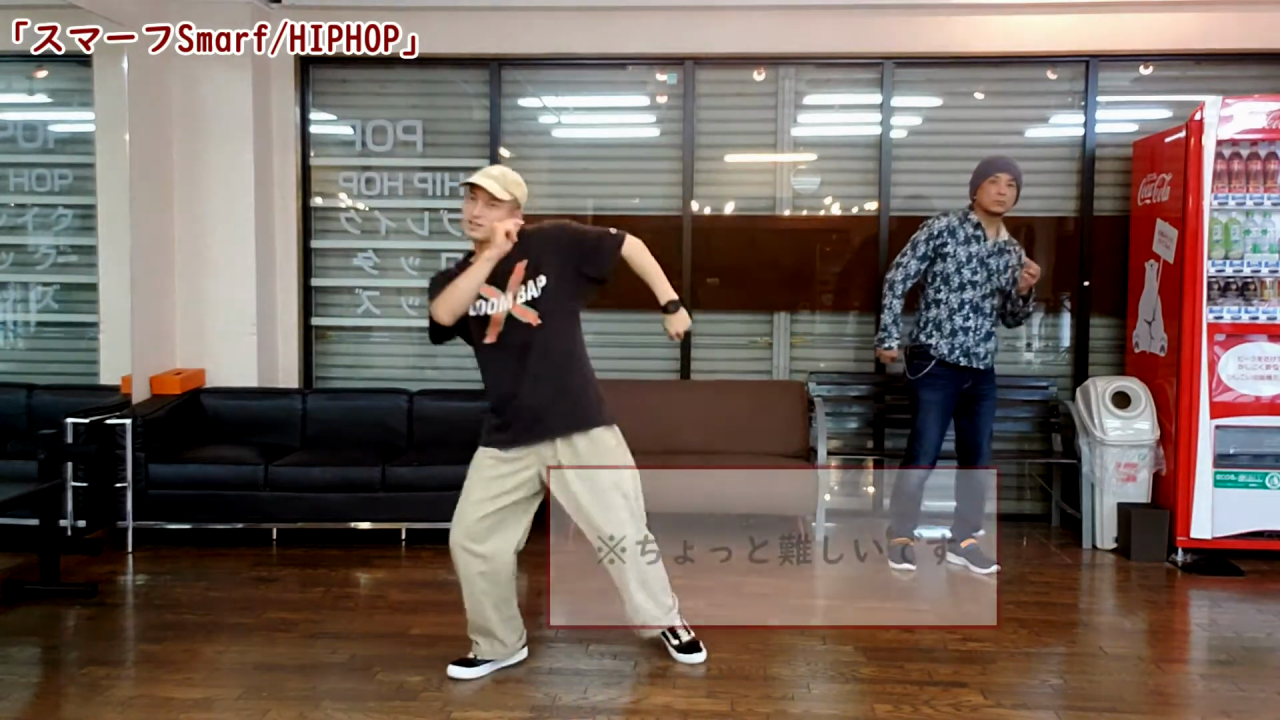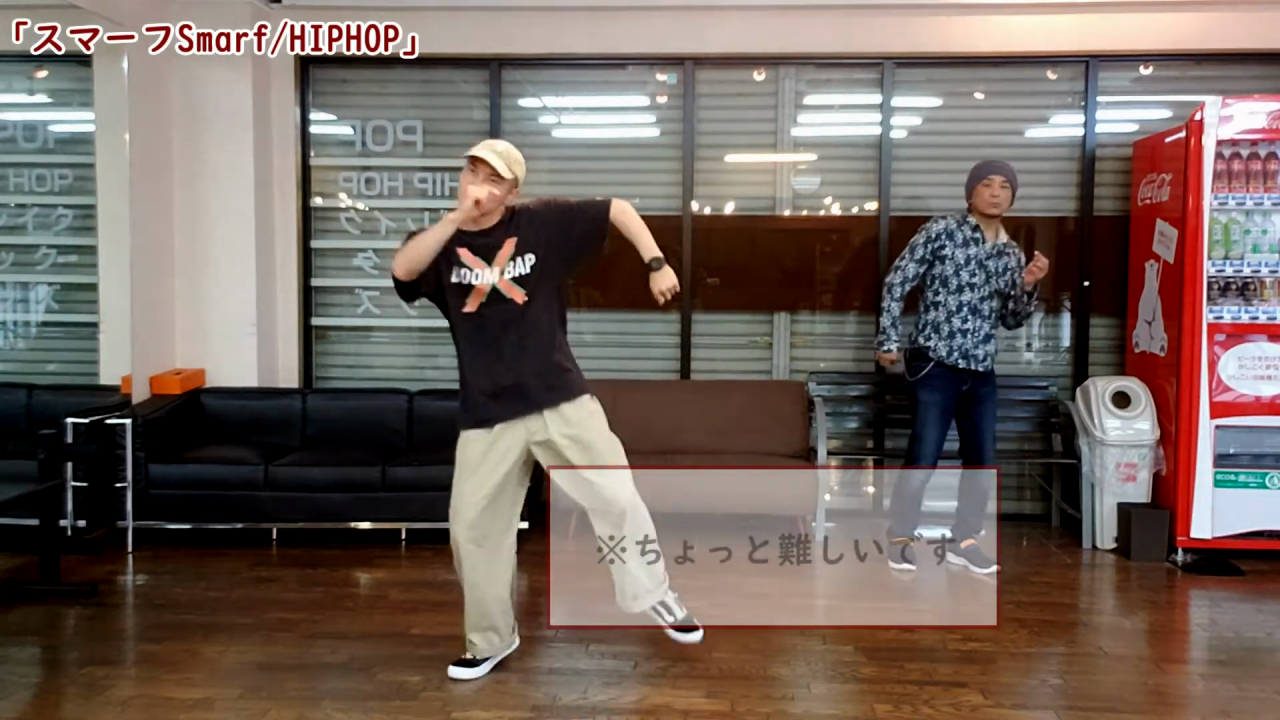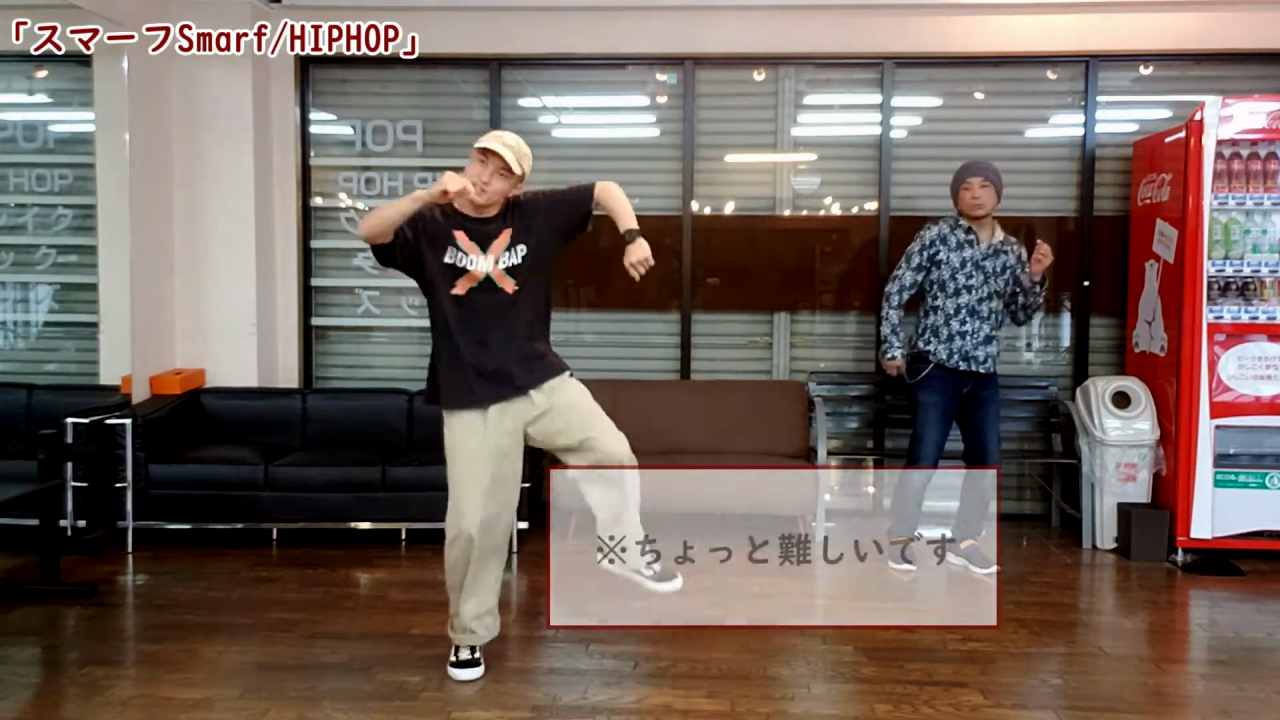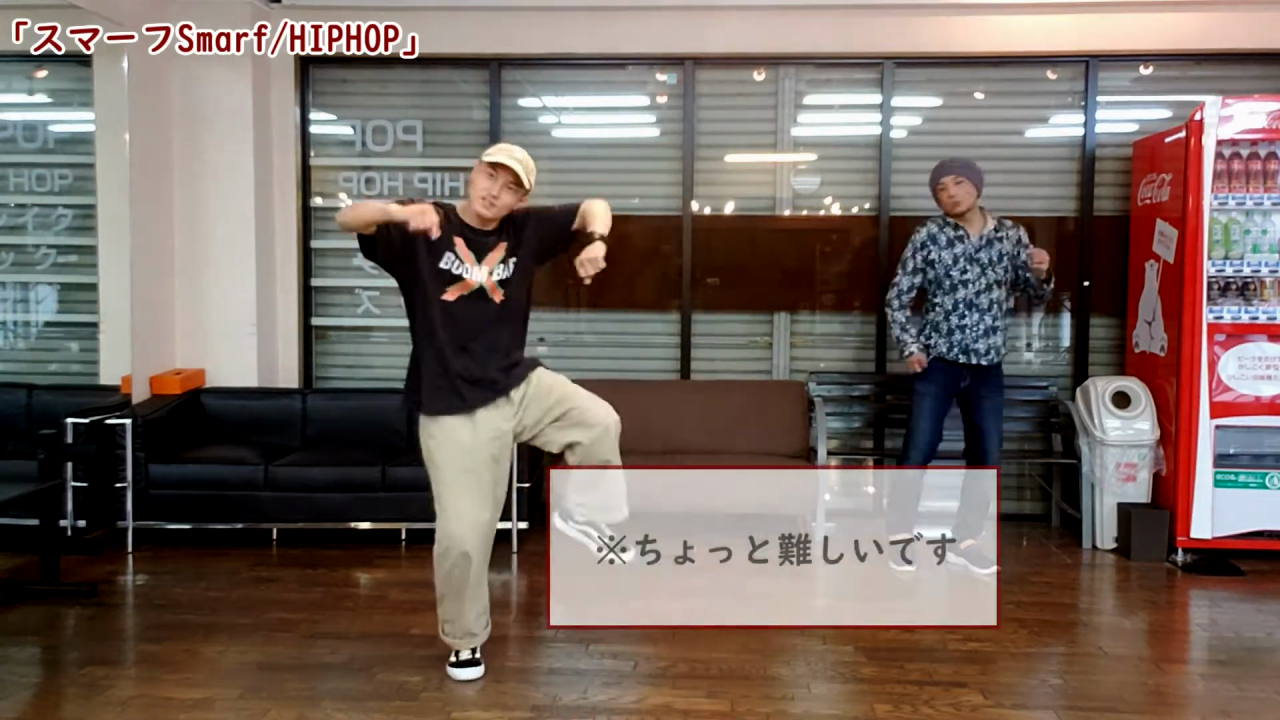
dt=0.1s
person 1, frame 1
left shoulder: (553, 244)
right shoulder: (457, 274)
left elbow: (627, 244)
right elbow: (442, 315)
left wrist: (670, 303)
right wrist: (489, 256)
left hip: (579, 425)
right hip: (507, 436)
left knee: (619, 532)
right knee: (472, 539)
left ankle: (663, 622)
right ankle: (497, 645)
person 1, frame 2
left shoulder: (541, 221)
right shoulder: (438, 243)
left elbow: (616, 210)
right elbow: (401, 269)
left wrist: (655, 263)
right wrist: (457, 217)
left hip: (558, 398)
right hip: (487, 413)
left knee: (615, 499)
right knee: (473, 530)
left ankle: (654, 595)
right ankle: (490, 640)
person 1, frame 3
left shoulder: (540, 215)
right shoulder: (430, 226)
left elbow: (604, 190)
right elbow: (371, 230)
left wrist: (632, 235)
right wrist: (433, 193)
left hip: (541, 381)
right hip: (472, 397)
left knee: (610, 456)
right knee: (473, 523)
right ankle: (471, 636)
person 1, frame 4
left shoulder: (524, 229)
right shoulder: (423, 226)
left elbow: (593, 209)
right elbow: (349, 218)
left wrist: (595, 241)
right wrist: (401, 212)
left hip: (516, 383)
right hip: (449, 401)
left knee: (599, 422)
right knee: (462, 533)
left ankle: (581, 513)
right ankle: (464, 639)
person 2, frame 1
left shoulder: (1013, 252)
right shoulder: (943, 227)
left elbow: (1010, 318)
right elbow: (897, 279)
left wrist: (1025, 290)
right wrist: (888, 337)
left hip: (980, 369)
right hip: (935, 364)
left knee: (978, 459)
right knee: (922, 456)
left ankle: (963, 538)
right ankle: (900, 536)
person 2, frame 2
left shoulder: (1012, 254)
right shoulder: (942, 231)
left elbow: (1011, 320)
right elbow: (897, 282)
left wrist: (1029, 287)
right wrist: (888, 340)
left hip: (981, 370)
right hip: (935, 365)
left knee: (982, 460)
right knee: (923, 457)
left ankle: (963, 539)
right ankle: (900, 535)
person 2, frame 3
left shoulder: (1009, 250)
right shoulder: (936, 236)
left elbow: (1020, 315)
right elbow: (895, 292)
left wrist: (1036, 276)
right wrist: (892, 348)
left hip: (982, 372)
right hip: (934, 368)
left knee: (986, 458)
right knee: (925, 460)
left ankle: (965, 538)
right ankle: (900, 537)
person 2, frame 4
left shoulder: (1011, 236)
right shoulder: (929, 236)
left elbow: (1033, 294)
right elbow: (898, 295)
left wrist: (1041, 273)
right wrist: (909, 345)
left hip: (987, 367)
right hip: (937, 362)
left knee: (986, 457)
right knee: (918, 450)
left ankle: (966, 538)
right ankle: (899, 531)
